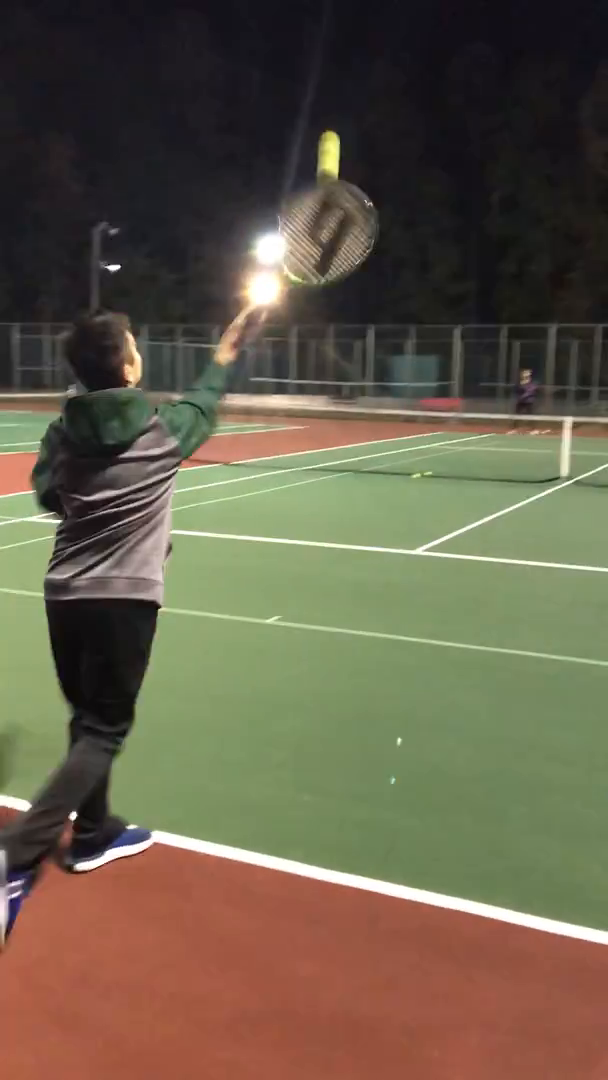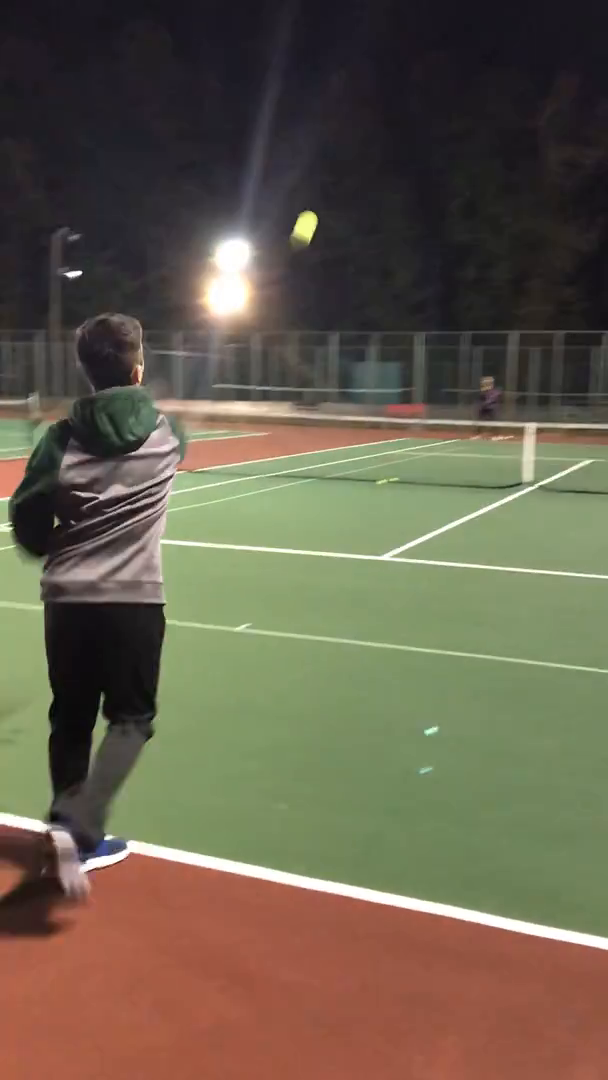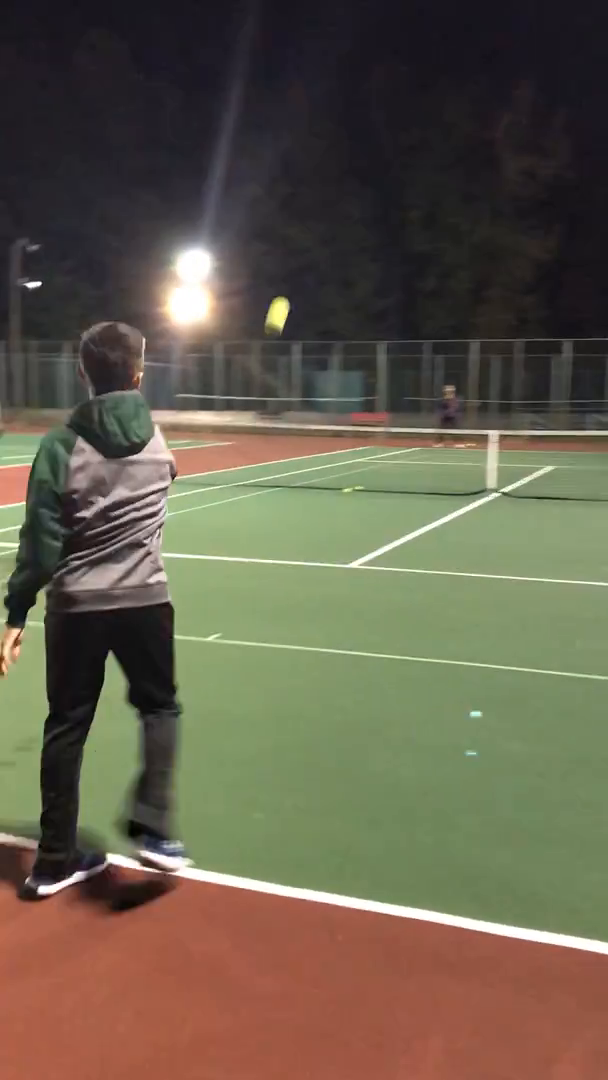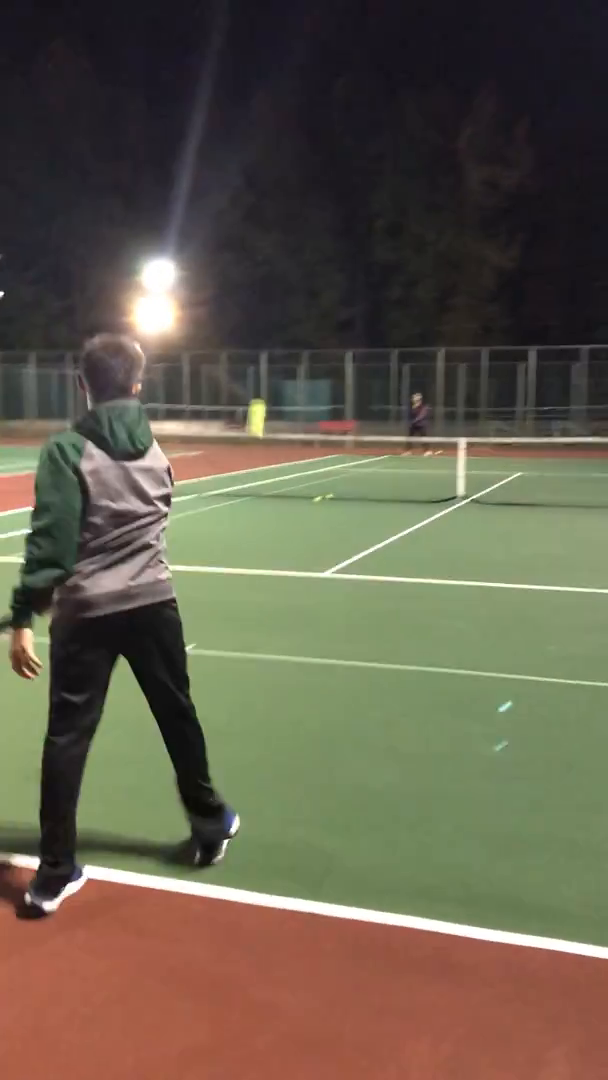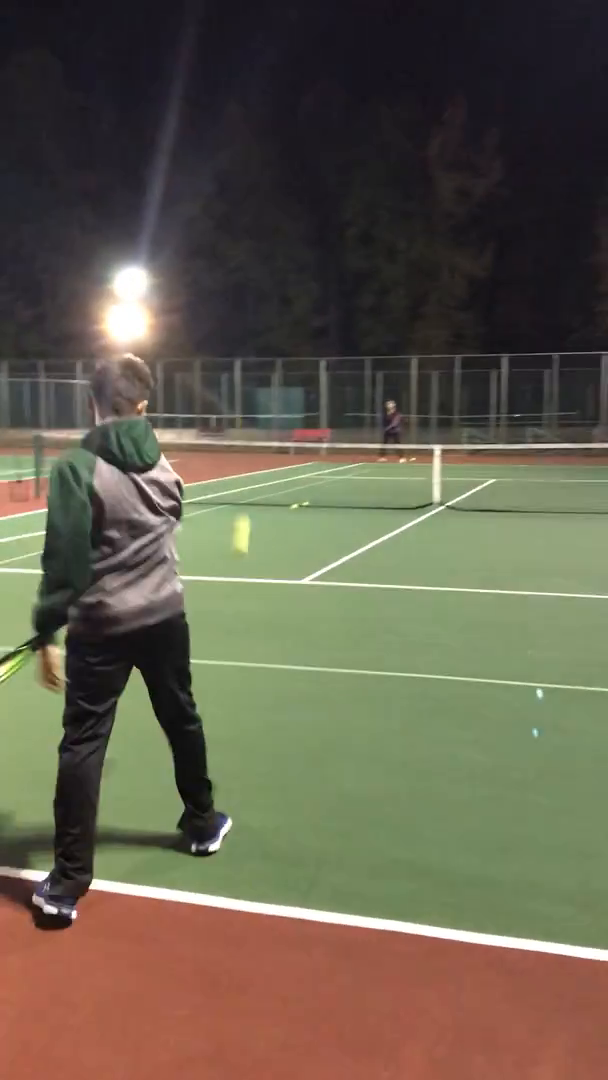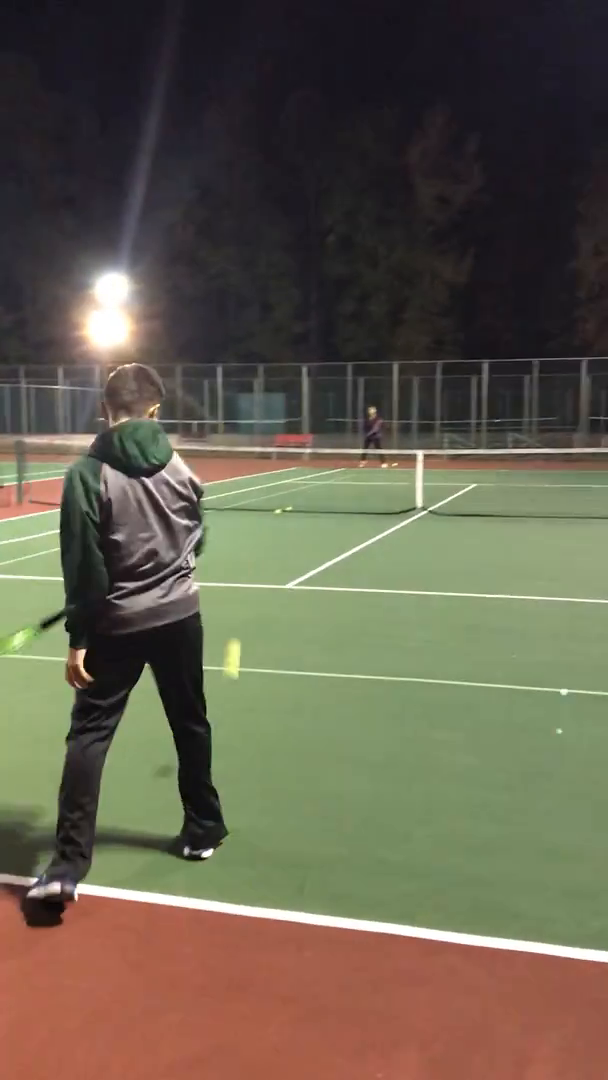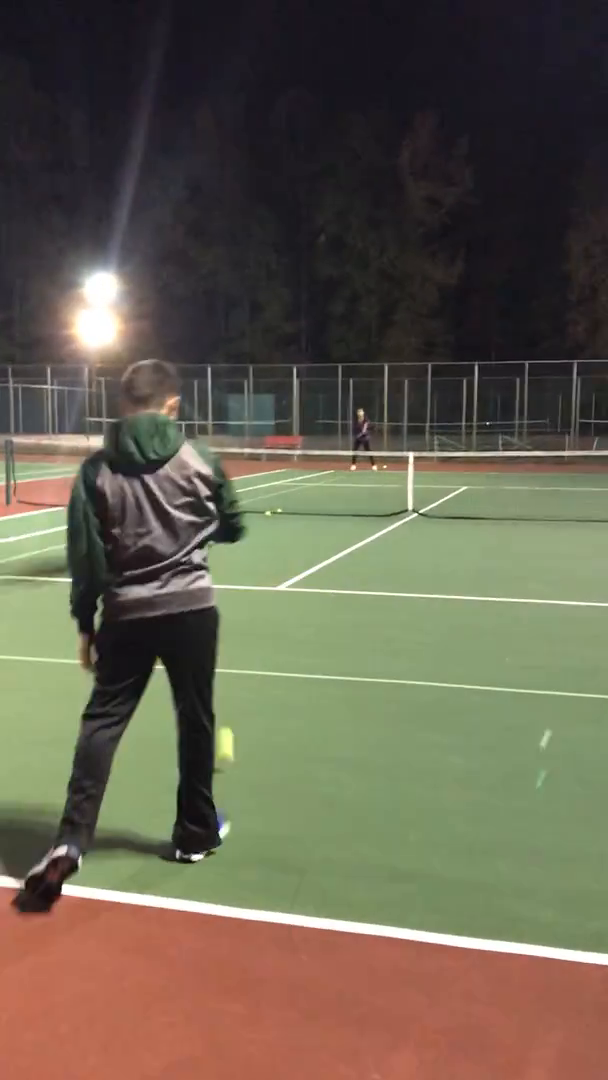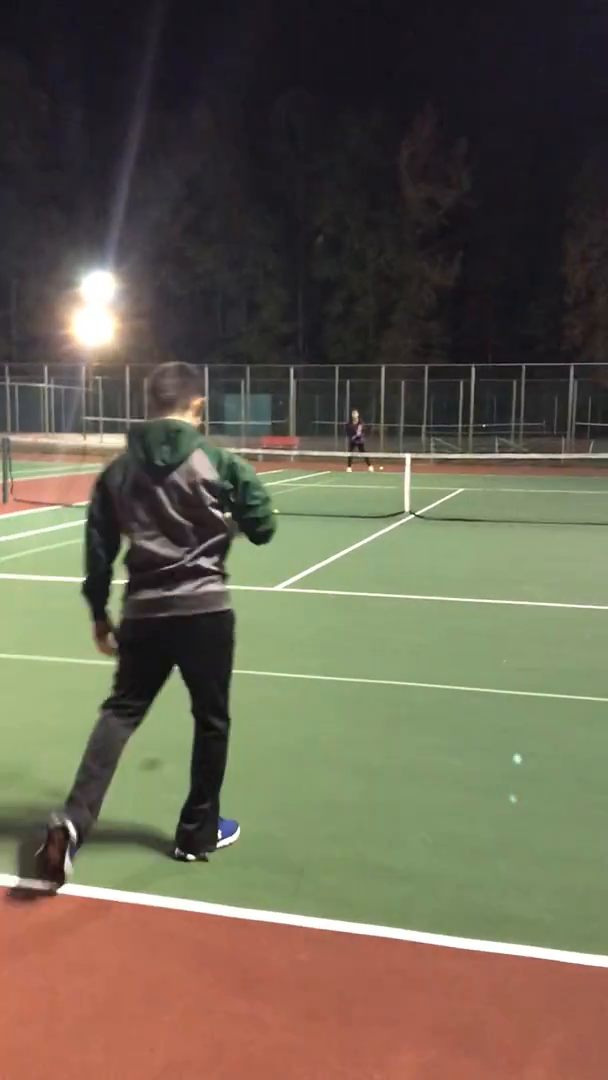
dt=0.1s
person 1, frame 1
left shoulder: (64, 432)
right shoulder: (164, 427)
right elbow: (203, 403)
right wrist: (227, 349)
left hip: (66, 593)
right hip: (127, 600)
left knee: (93, 719)
right knee: (103, 729)
left ankle: (96, 830)
person 1, frame 2
left shoulder: (61, 436)
right shoulder: (163, 433)
left elbow: (25, 526)
left hip: (67, 595)
right hip: (134, 598)
left knee: (71, 717)
right knee: (132, 719)
left ankle: (72, 837)
right ankle: (74, 821)
person 1, frame 3
left shoulder: (61, 444)
right shoulder: (157, 445)
left hip: (75, 605)
right hip: (144, 601)
left knee: (67, 726)
right knee: (159, 712)
left ankle: (57, 857)
right ankle: (149, 823)
person 1, frame 4
left shoulder: (66, 451)
right shoulder: (154, 451)
left elbow: (49, 543)
left wrist: (22, 621)
left hip: (84, 613)
right hip: (150, 601)
left knee: (68, 733)
right knee: (177, 713)
left ankle: (56, 869)
right ankle: (208, 825)
person 1, frame 5
left shoulder: (77, 469)
right shoulder: (165, 466)
left elbow: (63, 563)
left wrist: (49, 638)
left hip: (102, 626)
right hip: (164, 615)
left knee: (82, 743)
right knee: (182, 721)
left ankle: (70, 881)
right ankle: (203, 824)
person 1, frame 6
left shoulder: (87, 475)
right shoulder: (180, 468)
left elbow: (81, 567)
left wrist: (77, 641)
left hip: (115, 624)
right hip: (178, 616)
left knee: (89, 735)
right knee: (191, 723)
left ankle: (68, 866)
right ankle: (201, 829)
person 1, frame 7
left shoulder: (96, 469)
right shoulder: (198, 461)
left elbow: (84, 557)
right elbow: (230, 527)
left wrist: (86, 627)
left hip: (127, 613)
right hip: (190, 608)
left knee: (102, 721)
right knee: (196, 719)
left ankle: (68, 842)
right ankle: (196, 832)
person 1, frame 8
left shoulder: (118, 472)
right shoulder: (221, 464)
left elbow: (99, 552)
right elbow: (262, 528)
left wrist: (100, 616)
right wrist: (222, 518)
left hip: (145, 612)
right hip: (205, 609)
left knee: (119, 712)
right knee: (211, 720)
left ankle: (74, 819)
right ankle: (199, 832)
